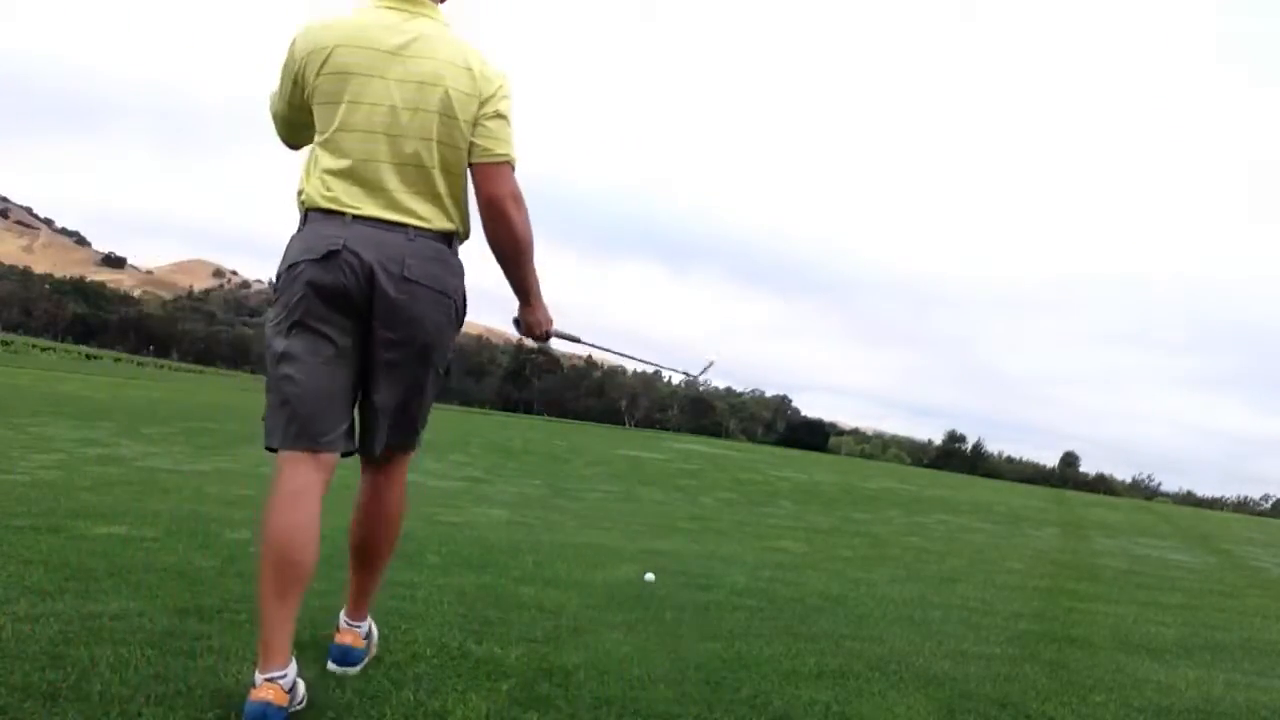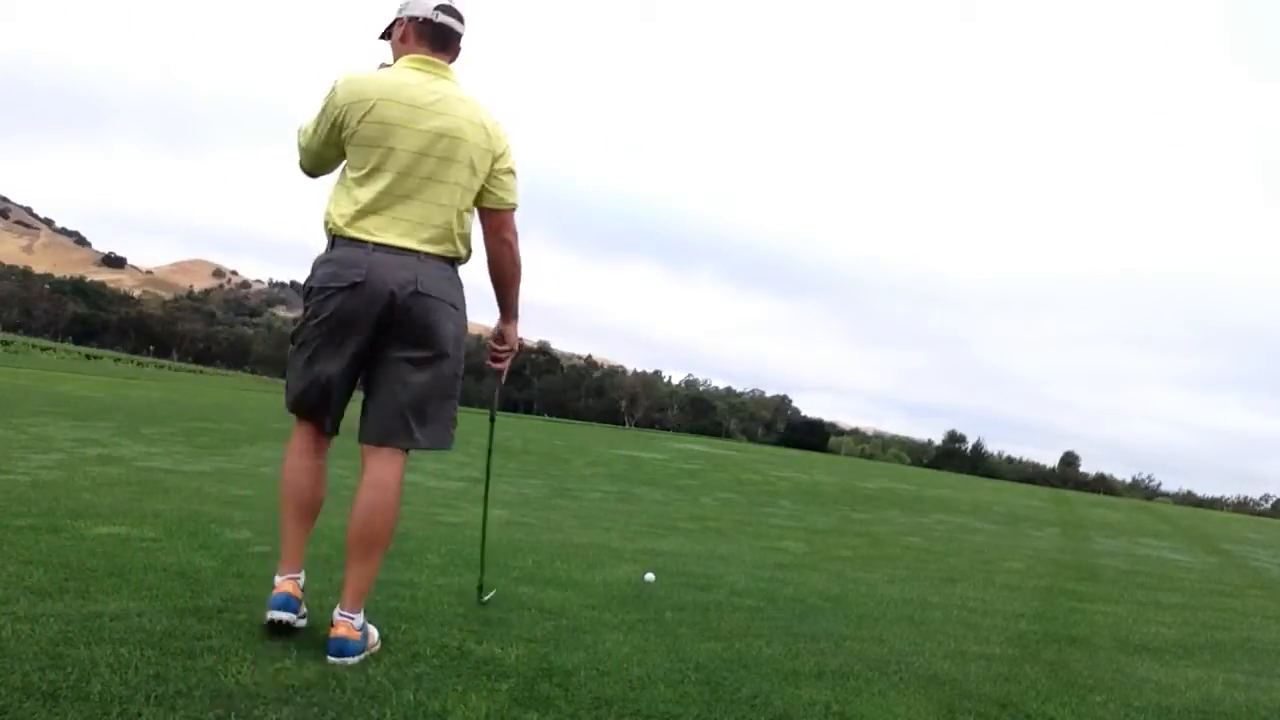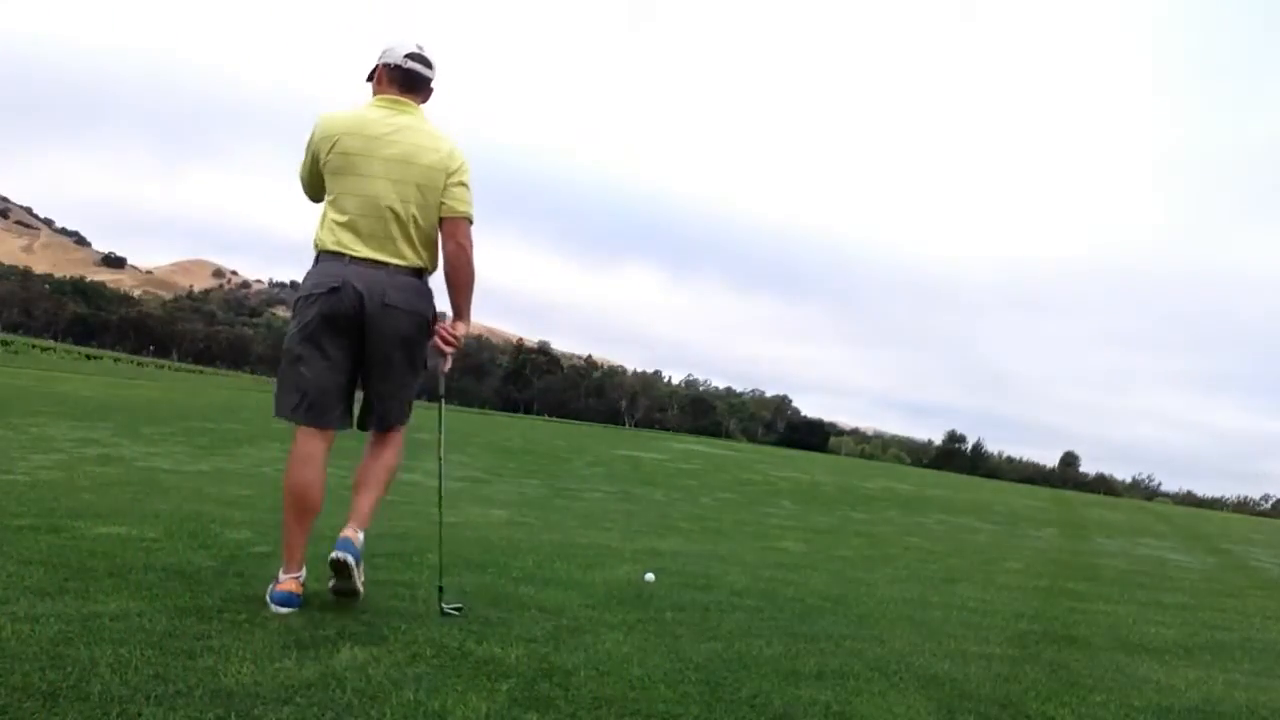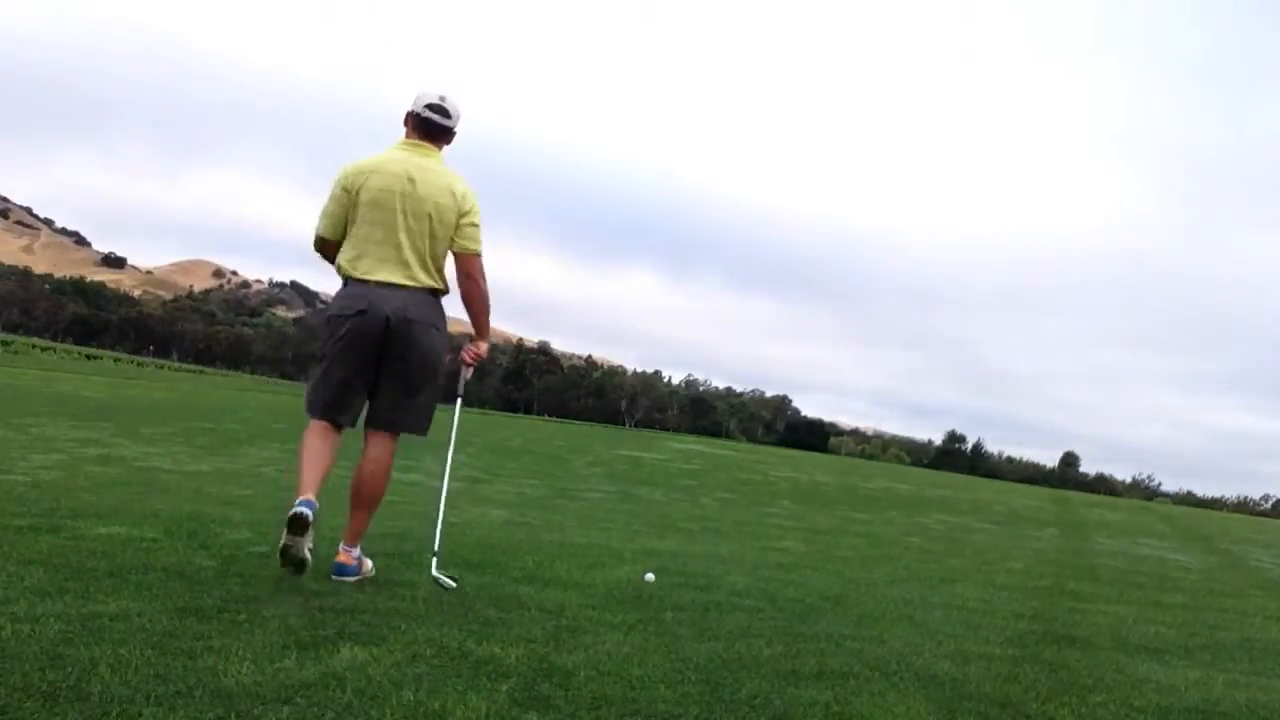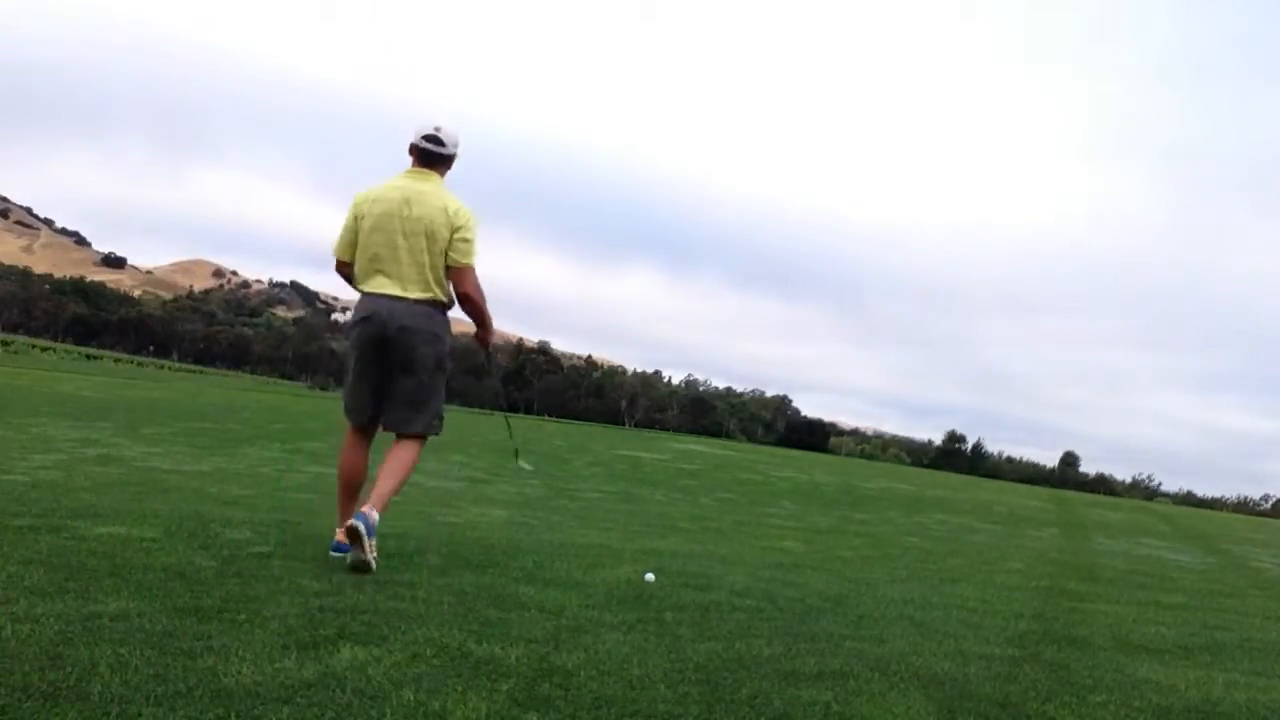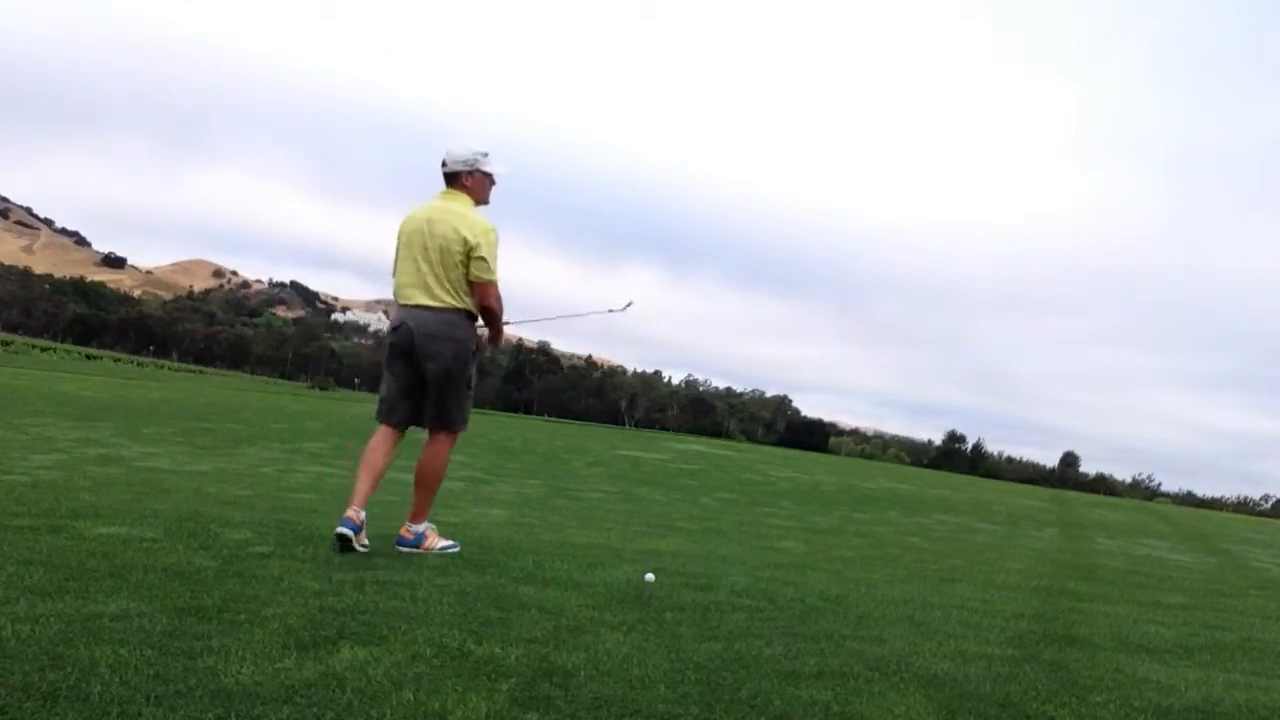
dt=0.5s
person 1, frame 1
right shoulder: (476, 71)
right elbow: (500, 202)
right wrist: (531, 298)
left hip: (327, 252)
right hip: (422, 270)
left knee: (304, 464)
right knee: (387, 461)
right ankle: (354, 627)
person 1, frame 2
left shoulder: (356, 89)
right shoulder: (485, 125)
left elbow: (312, 161)
right elbow: (502, 236)
right wrist: (508, 319)
left hip: (349, 268)
right hip: (432, 287)
left knee: (311, 425)
right knee: (385, 452)
left ankle: (289, 580)
right ankle: (348, 621)
person 1, frame 3
left shoulder: (333, 127)
right shoulder: (445, 151)
right elbow: (457, 243)
right wrist: (460, 316)
left hip: (333, 279)
right hip: (403, 294)
left knee: (313, 431)
right knee: (388, 428)
left ankle: (290, 576)
right ankle: (352, 538)
person 1, frame 4
left shoulder: (360, 170)
right shoulder: (458, 192)
left elbow: (324, 244)
right elbow: (471, 272)
right wrist: (481, 335)
left hip: (358, 302)
right hip: (420, 313)
left knee: (326, 418)
right knee: (383, 436)
left ankle: (305, 503)
right ankle: (349, 551)
person 1, frame 5
left shoulder: (369, 199)
right shoulder: (455, 211)
left elbow: (343, 265)
right elbow: (465, 286)
right wrist: (485, 327)
left hip: (370, 315)
right hip: (424, 322)
left knee: (360, 429)
right knee: (410, 436)
left ankle: (344, 531)
right ankle: (368, 514)
person 1, frame 6
left shoulder: (412, 218)
right shoulder: (478, 227)
right elbow: (488, 299)
right wrist: (496, 329)
left hip: (404, 323)
right hip: (449, 330)
left knee: (390, 426)
right knee: (443, 432)
left ankle: (354, 514)
right ankle: (415, 529)
